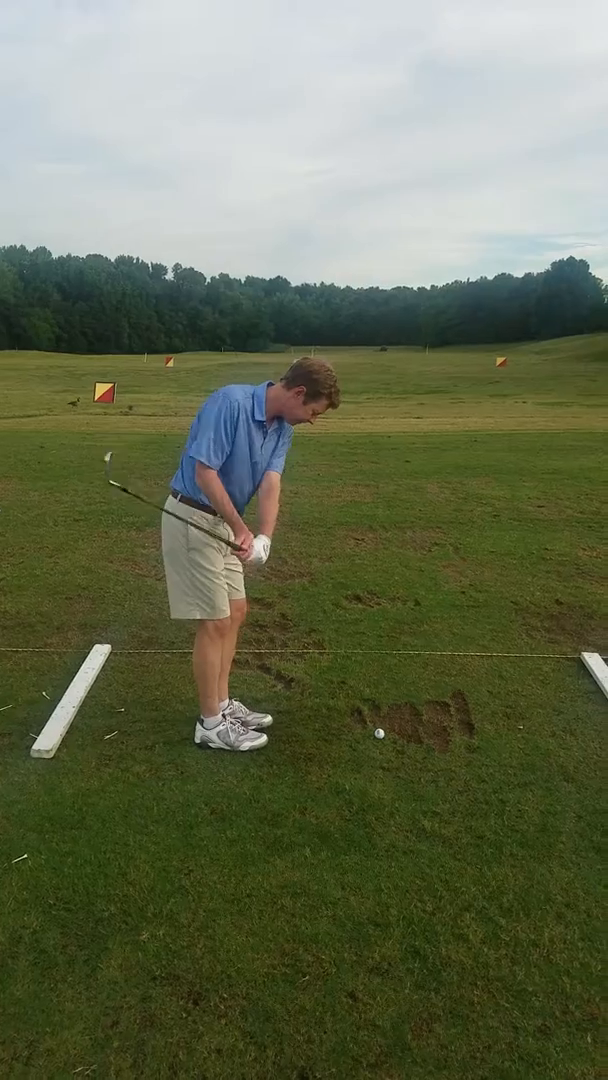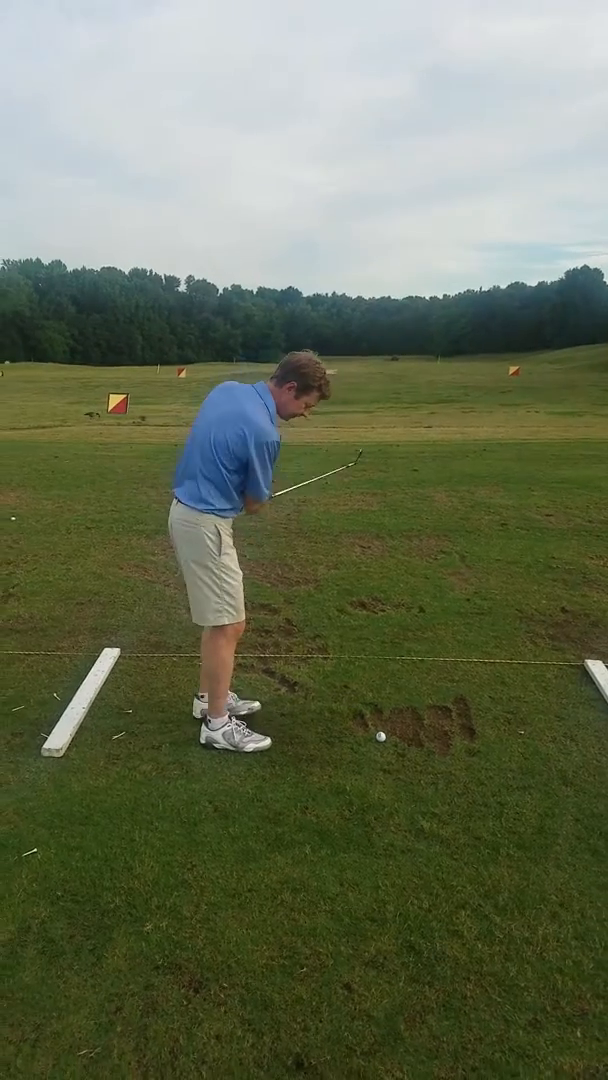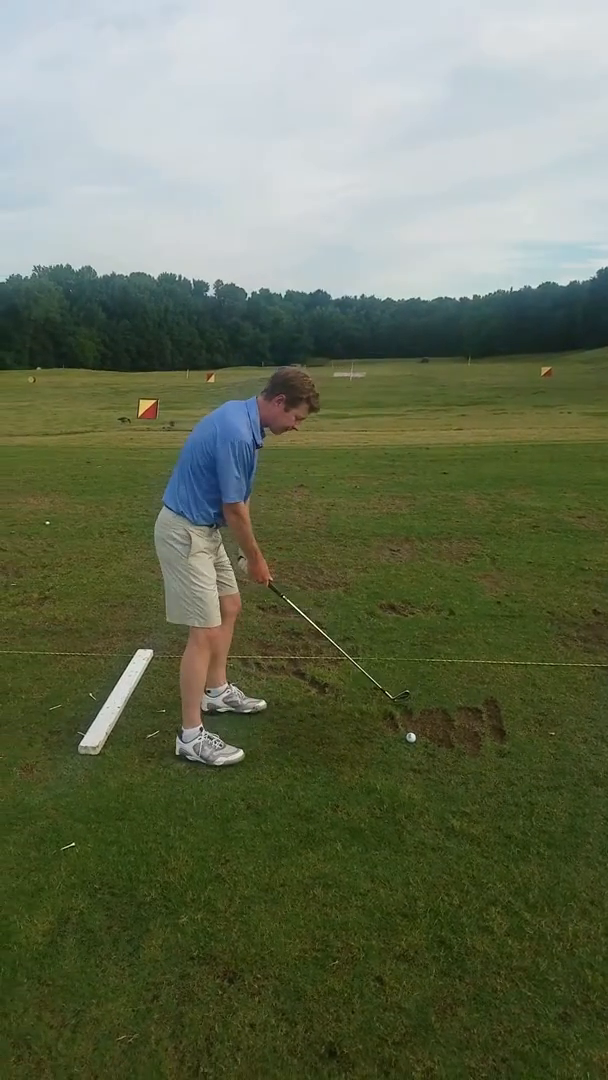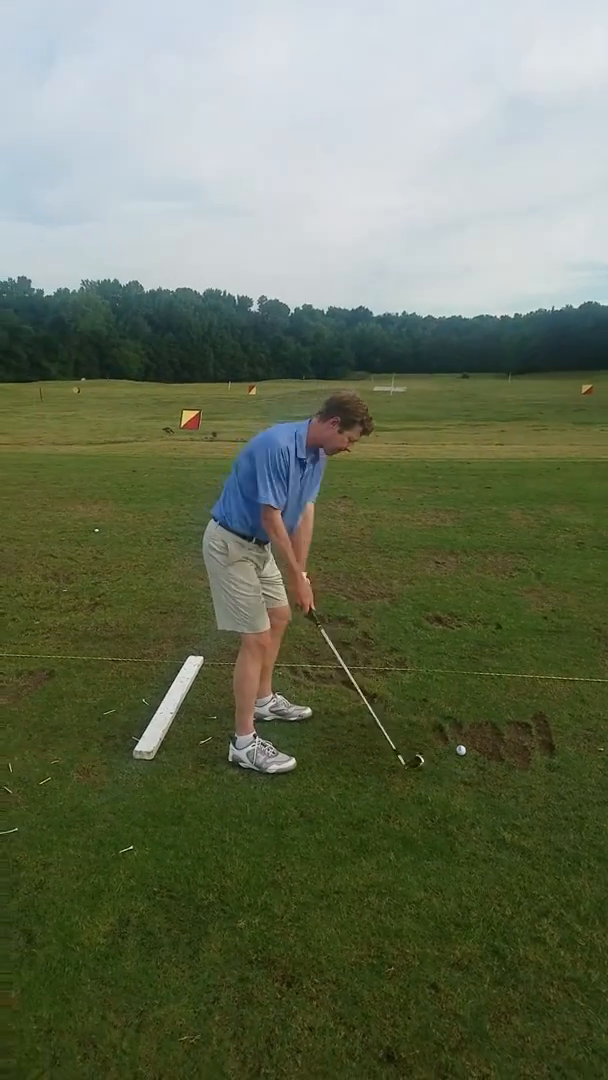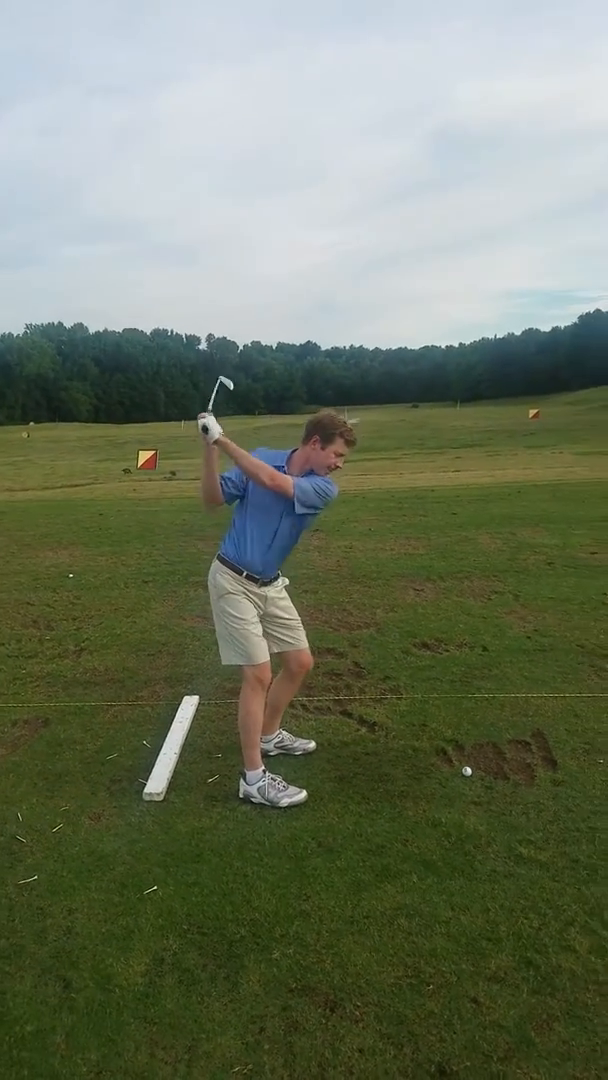
dt=0.7s
person 1, frame 1
left shoulder: (281, 426)
right shoulder: (231, 404)
left elbow: (270, 486)
right elbow: (204, 475)
left wrist: (263, 537)
right wrist: (240, 530)
left hip: (220, 520)
right hip: (192, 518)
left knee: (235, 612)
right knee: (214, 622)
left ankle: (221, 703)
right ankle: (211, 723)
person 1, frame 2
left shoulder: (227, 389)
right shoulder: (263, 433)
right elbow: (255, 502)
right wrist: (248, 501)
left hip: (188, 511)
right hip: (206, 524)
left knee: (220, 617)
right knee: (228, 625)
left ankle: (209, 696)
right ankle: (217, 723)
person 1, frame 3
left shoulder: (238, 411)
right shoulder: (238, 436)
right elbow: (235, 509)
left wrist: (249, 553)
right wrist: (255, 559)
left hip: (202, 527)
right hip: (185, 532)
left knee: (229, 606)
right knee: (205, 631)
left ankle: (217, 690)
right ankle: (191, 735)
person 1, frame 4
left shoulder: (315, 455)
right shoulder: (277, 445)
left elbow: (305, 513)
right elbow: (270, 516)
left wrist: (301, 571)
right wrist: (297, 577)
left hip: (257, 543)
right hip: (230, 544)
left knee: (279, 618)
right knee: (257, 638)
left ankle: (263, 700)
right ankle: (244, 743)
person 1, frame 5
left shoulder: (324, 488)
right shoulder: (261, 459)
left elbow: (270, 482)
right elbow: (212, 499)
left wrist: (222, 441)
right wrist: (210, 446)
left hip: (271, 584)
right hip: (232, 580)
left knee: (300, 662)
right knee: (258, 674)
left ankle: (269, 734)
right ankle: (253, 777)
